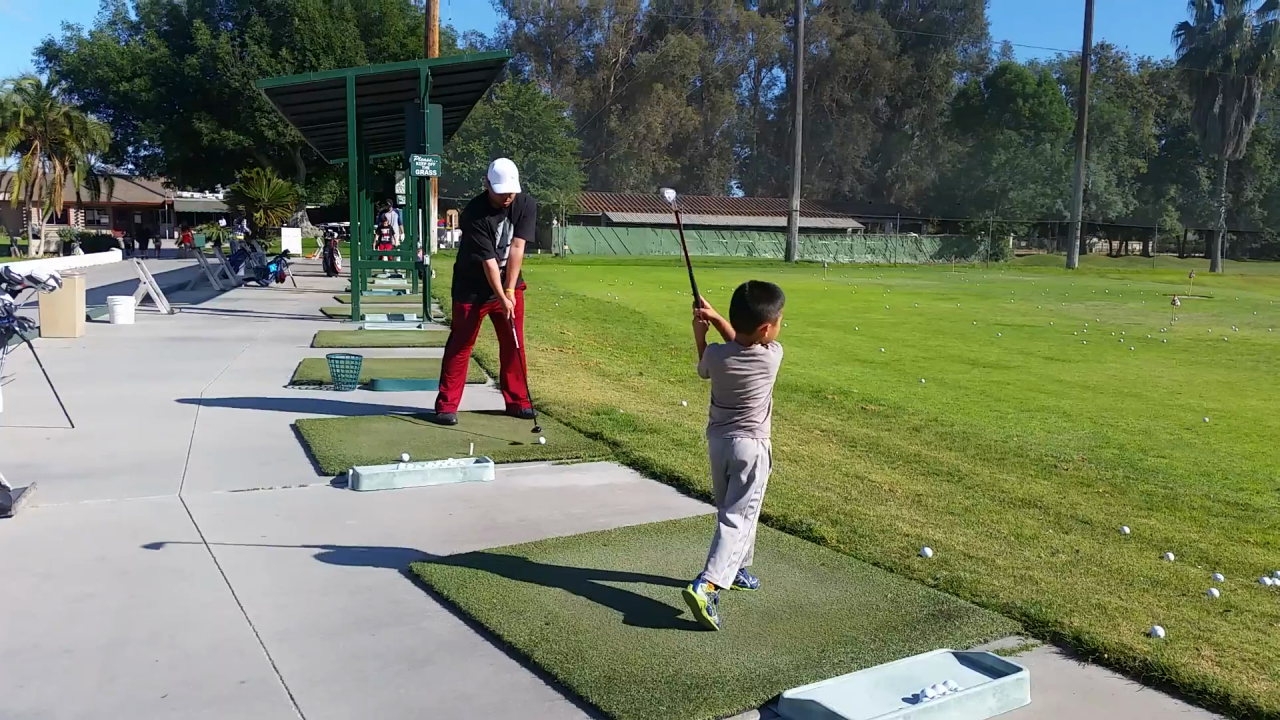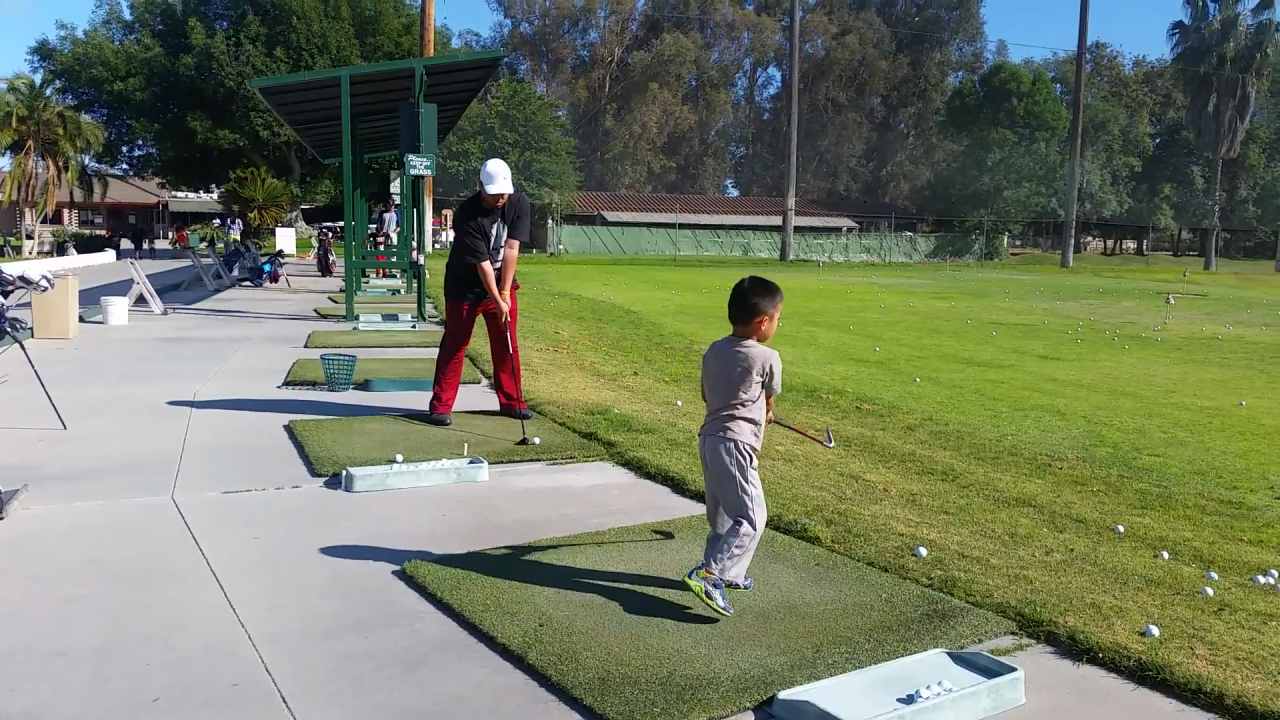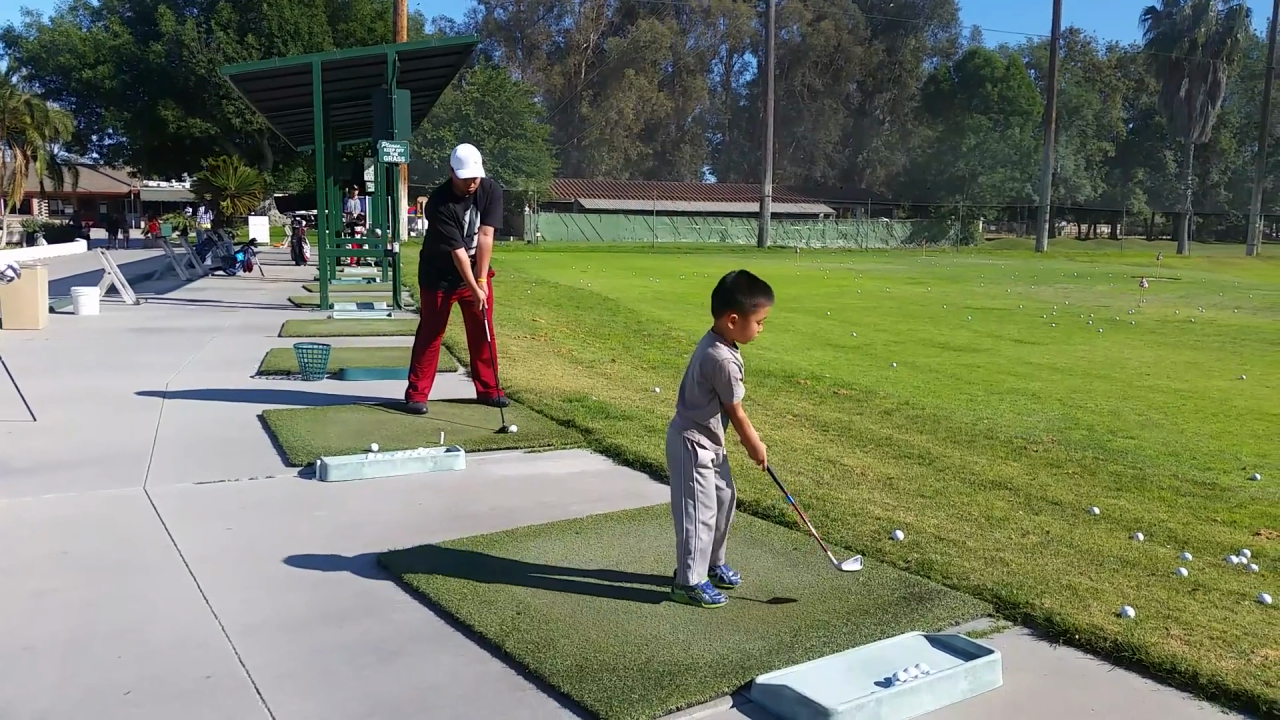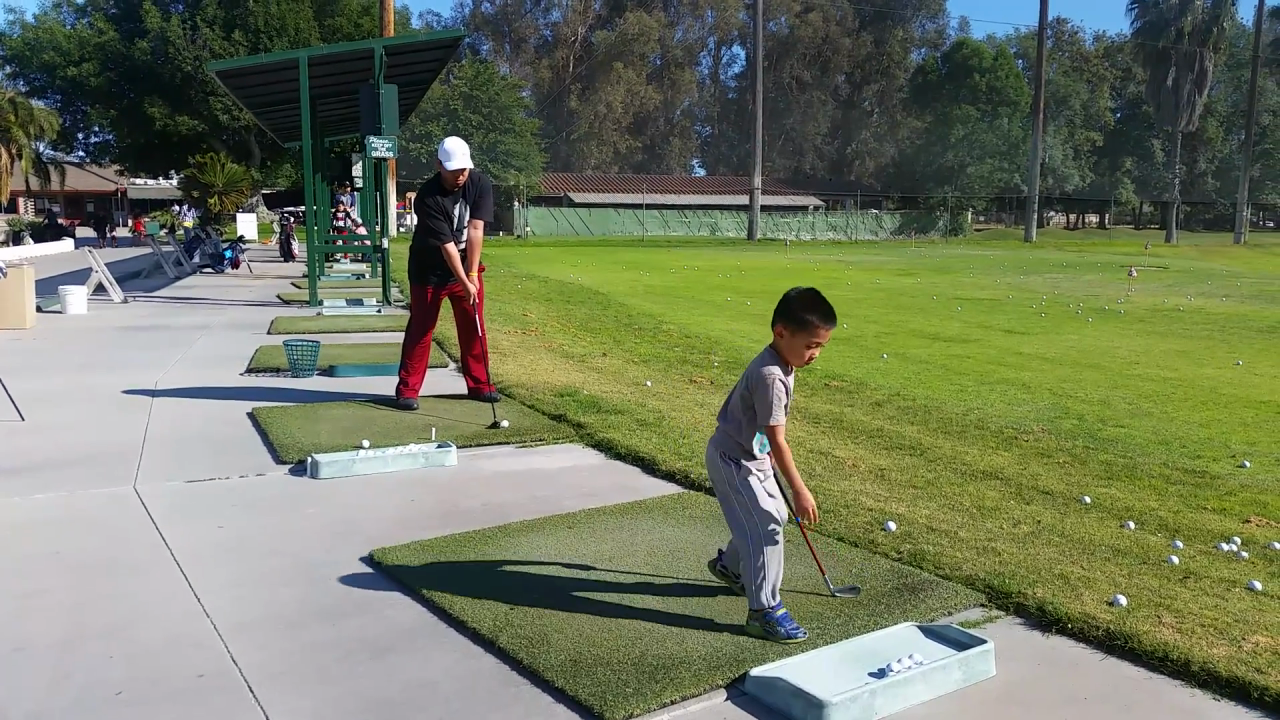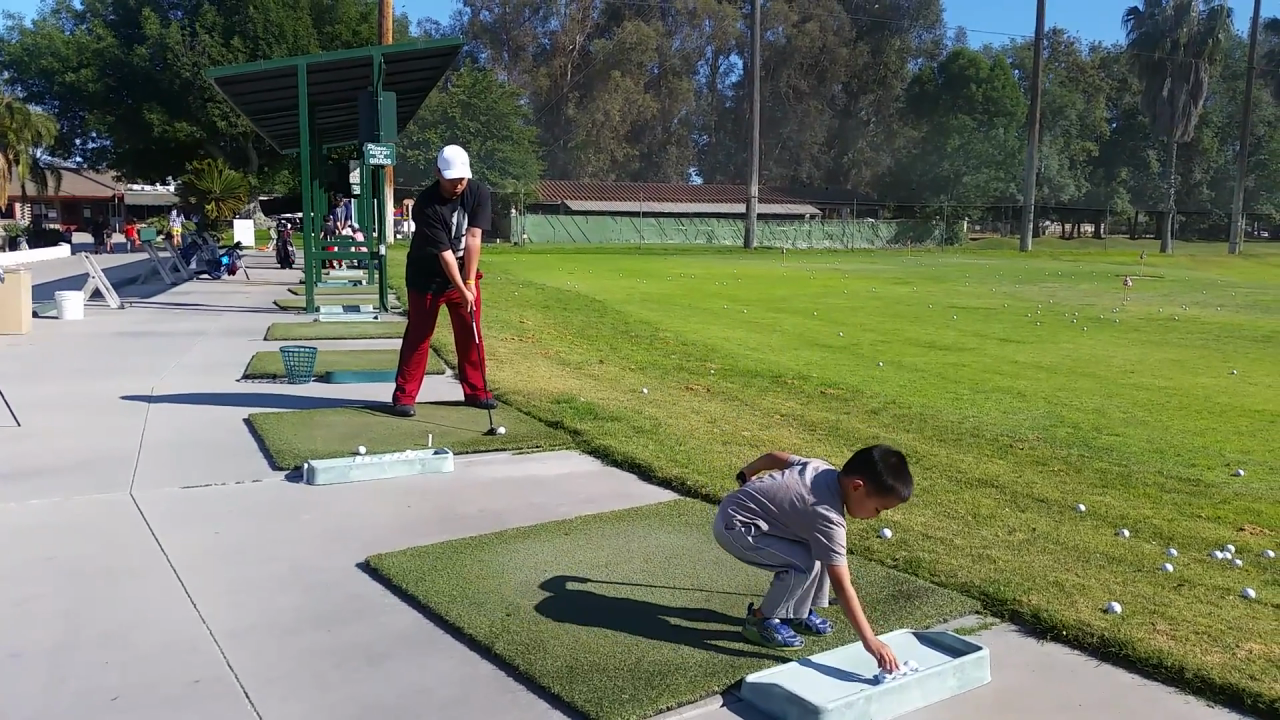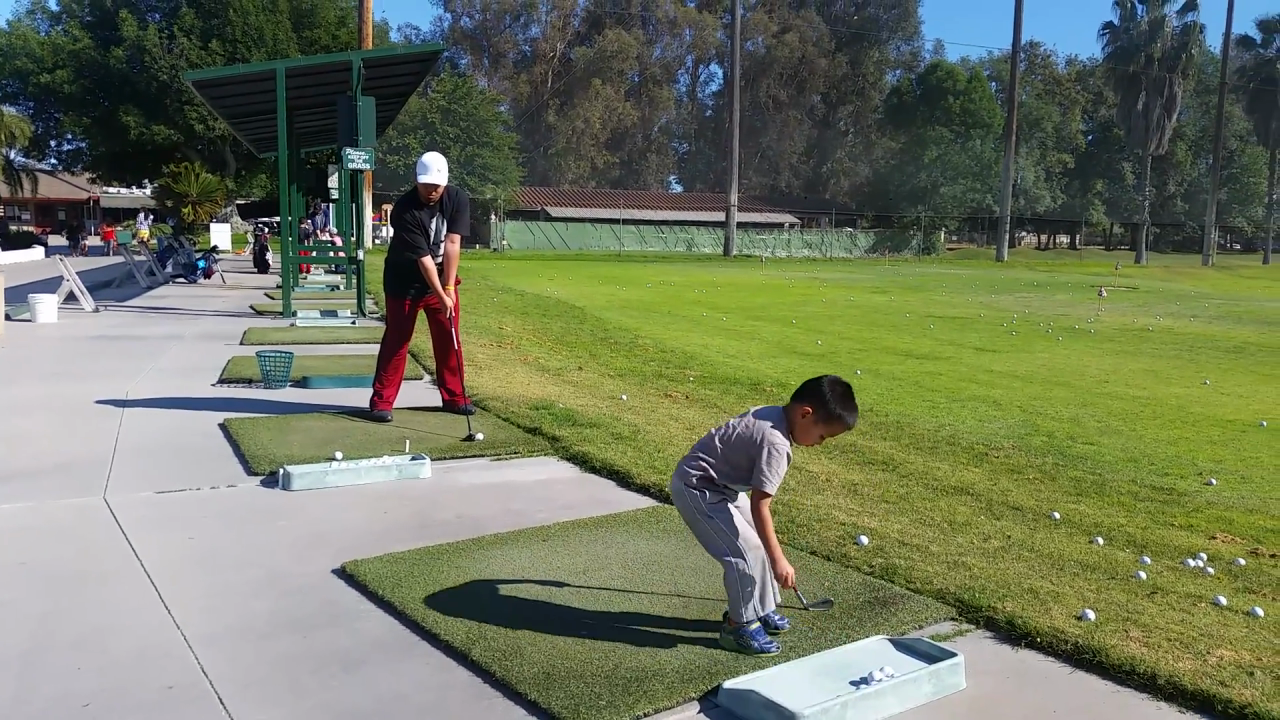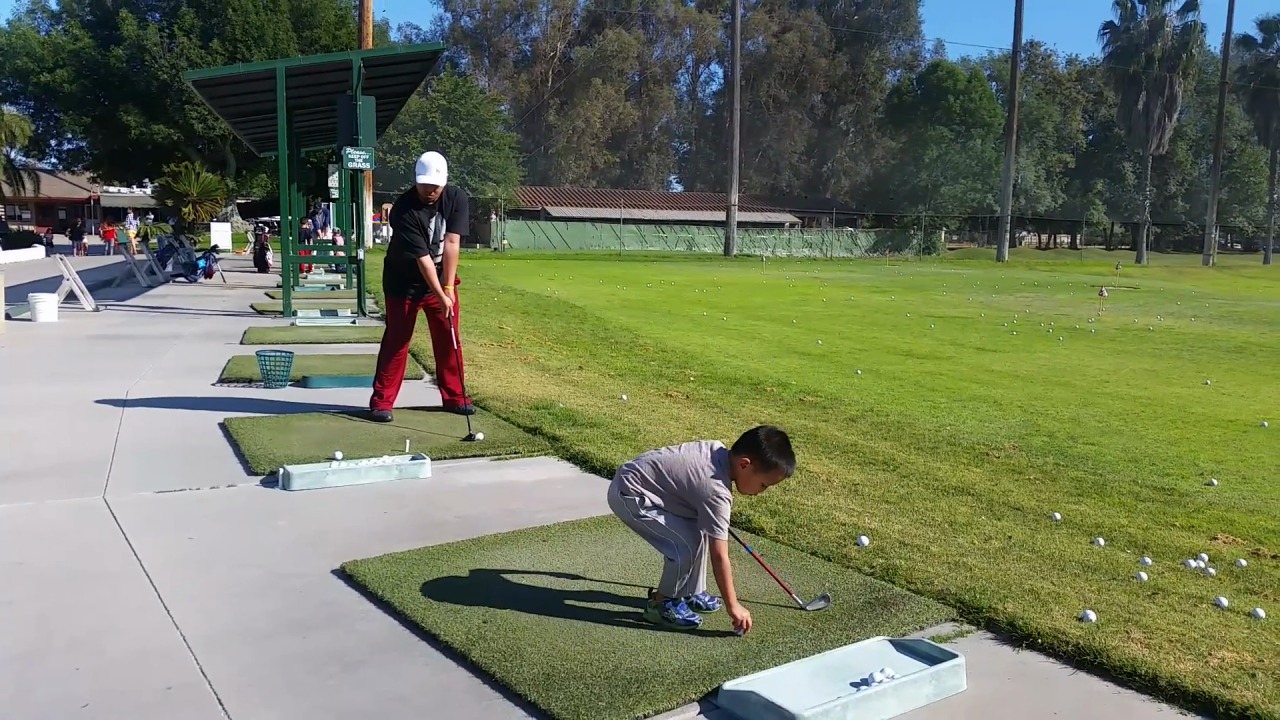
dt=0.7s
person 1, frame 1
left shoulder: (714, 356)
right shoulder: (773, 355)
left wrist: (700, 334)
right wrist: (717, 319)
left hip: (719, 442)
right hip: (752, 447)
left knee: (730, 511)
right knee: (739, 517)
left ankle: (732, 569)
right ankle: (707, 585)
person 1, frame 2
left shoulder: (714, 352)
right shoulder: (768, 359)
right elbow: (767, 404)
right wrist: (763, 417)
left hip: (709, 439)
right hip: (736, 445)
left knee: (722, 513)
right knee: (751, 517)
left ankle: (720, 569)
right ankle: (708, 575)
person 1, frame 3
left shoulder: (715, 343)
right shoulder: (723, 360)
right elbow: (734, 411)
left wrist: (749, 433)
right wrist: (754, 445)
left hip: (706, 441)
right hip: (693, 444)
left knee: (723, 500)
right knee: (698, 513)
left ankle: (711, 563)
right ankle: (689, 582)
person 1, frame 4
left shoulder: (782, 364)
right shoulder: (770, 375)
right elbow: (776, 438)
left wrist: (773, 458)
right wrist: (799, 490)
left hip: (753, 455)
right hip: (733, 459)
left knee: (777, 515)
right knee: (764, 530)
left ankle: (728, 564)
right ankle: (764, 612)
person 1, frame 5
left shoulder: (824, 469)
right shoulder: (828, 518)
left elbow: (775, 458)
right elbow: (842, 585)
left wrist: (746, 475)
right wrist: (870, 640)
left hip: (741, 507)
right hip: (735, 526)
left knee: (818, 552)
right knee: (805, 565)
left ankle: (798, 610)
right ankle: (761, 620)
person 1, frame 6
left shoulder: (771, 414)
right shoulder: (776, 444)
right elbow: (760, 508)
right wrist: (779, 561)
left hip: (719, 482)
right hip: (696, 488)
left knee: (757, 542)
right knee: (746, 551)
left ankle: (760, 608)
right ankle: (739, 626)
person 1, frame 7
left shoulder: (718, 449)
right shoulder: (716, 492)
right elbow: (719, 556)
right wrist: (733, 605)
left hip: (639, 480)
right hip: (629, 494)
left knee: (699, 531)
right knee: (686, 544)
left ankle: (690, 591)
right ankle: (662, 602)
person 2, frame 1
left shoulder: (526, 205)
right shoulder: (474, 214)
left elbow: (517, 248)
right elbow: (488, 260)
left wrist: (510, 290)
right wrist: (501, 297)
left hip: (509, 285)
right hip: (472, 288)
left knee: (514, 344)
right knee: (460, 344)
left ankle: (517, 400)
right ankle: (446, 404)
person 2, frame 2
left shoulder: (520, 204)
right shoulder: (466, 215)
left elbow: (511, 249)
right elbow: (482, 262)
left wrist: (505, 293)
right wrist: (496, 300)
left hip: (503, 284)
right hip: (465, 288)
left knee: (507, 344)
right knee: (455, 344)
left ankle: (511, 401)
right ankle: (441, 405)
person 2, frame 3
left shoulder: (492, 191)
right shoulder: (439, 203)
left elbow: (485, 236)
right elbow: (456, 250)
left wrist: (482, 280)
right wrist: (473, 287)
left hip: (477, 272)
right hip: (439, 275)
left knee: (483, 331)
right knee: (430, 333)
left ankle: (488, 389)
right ankle: (417, 393)
person 2, frame 4
left shoulder: (481, 184)
right shoulder: (427, 197)
left elbow: (475, 230)
right elbow: (446, 244)
left wrist: (473, 274)
right wrist: (464, 282)
left hip: (468, 266)
right hip: (429, 270)
left knee: (473, 326)
right knee: (421, 328)
left ankle: (479, 384)
right ankle: (407, 389)
person 2, frame 5
left shoulder: (479, 193)
right shoulder: (426, 205)
left elbow: (473, 238)
right elbow: (443, 252)
left wrist: (470, 282)
right wrist: (461, 289)
left hip: (465, 273)
right hip: (427, 277)
left knee: (471, 332)
right knee: (418, 335)
left ankle: (475, 390)
right ankle: (404, 395)
person 2, frame 6
left shoulder: (458, 199)
right shoulder: (404, 210)
left elbow: (452, 244)
right elbow: (423, 257)
left wrist: (449, 288)
right wrist: (440, 296)
left hip: (443, 279)
right hip: (405, 283)
left knee: (449, 338)
right knee: (396, 340)
left ankle: (453, 396)
right ankle: (382, 401)
person 2, frame 7
left shoulder: (457, 198)
right shoulder: (403, 210)
left elbow: (451, 243)
right elbow: (422, 257)
left wrist: (448, 287)
right wrist: (440, 295)
left hip: (442, 279)
right hip: (404, 282)
left knee: (449, 338)
right knee: (396, 340)
left ankle: (454, 396)
right ankle: (382, 400)
